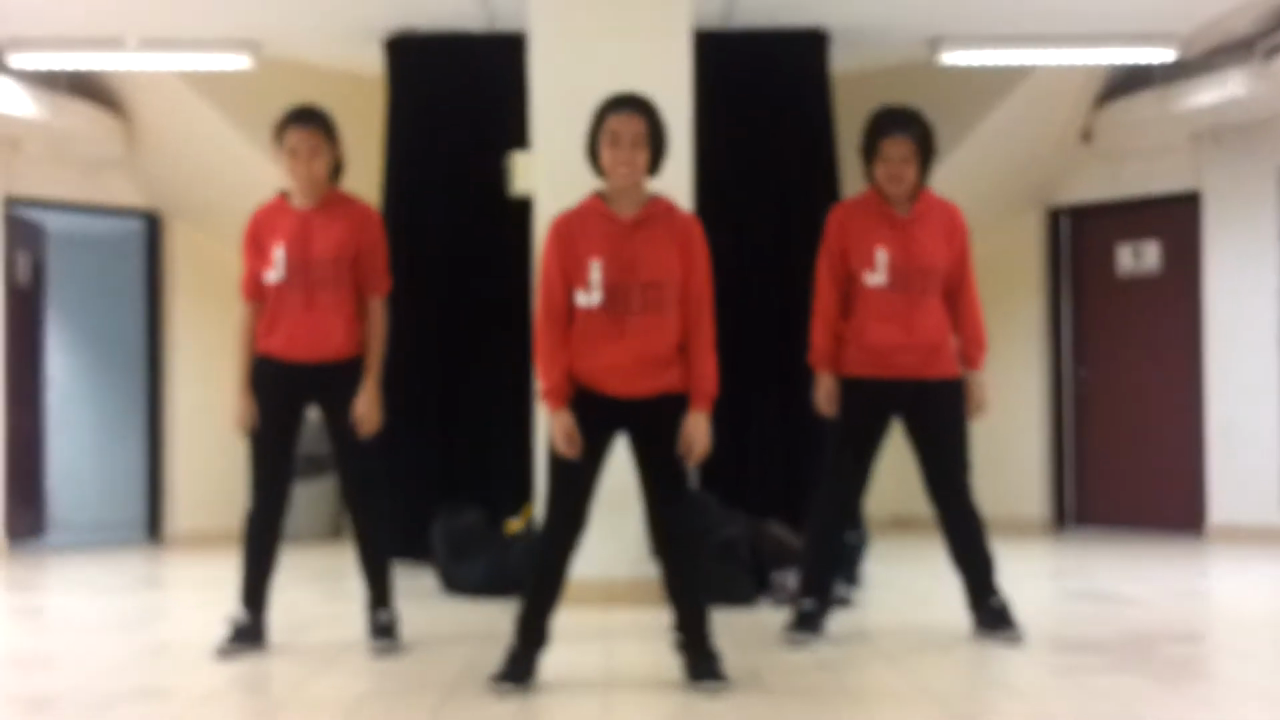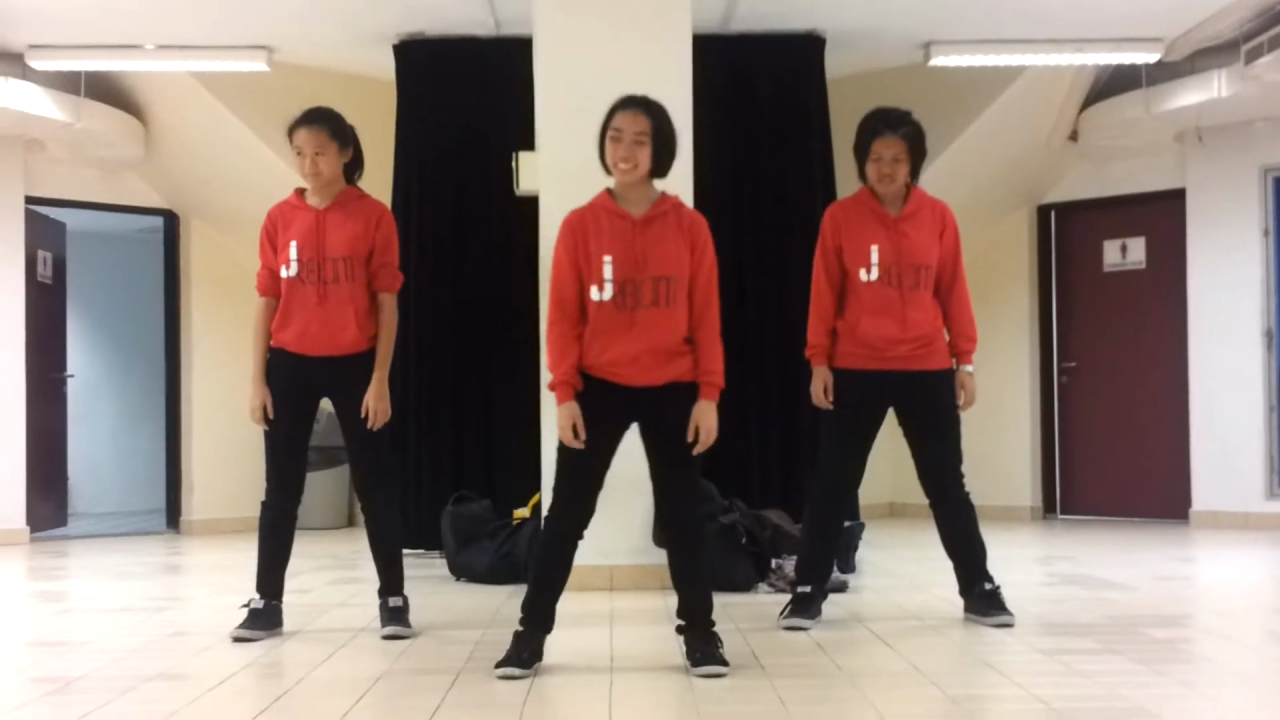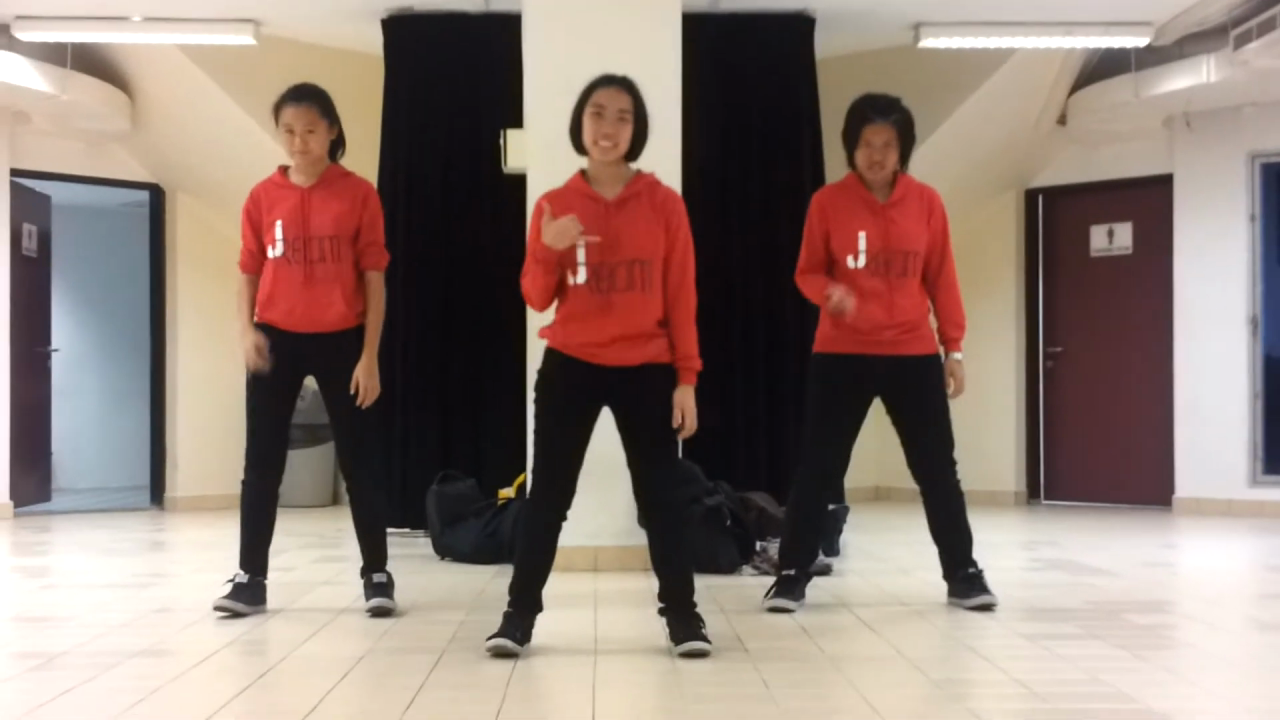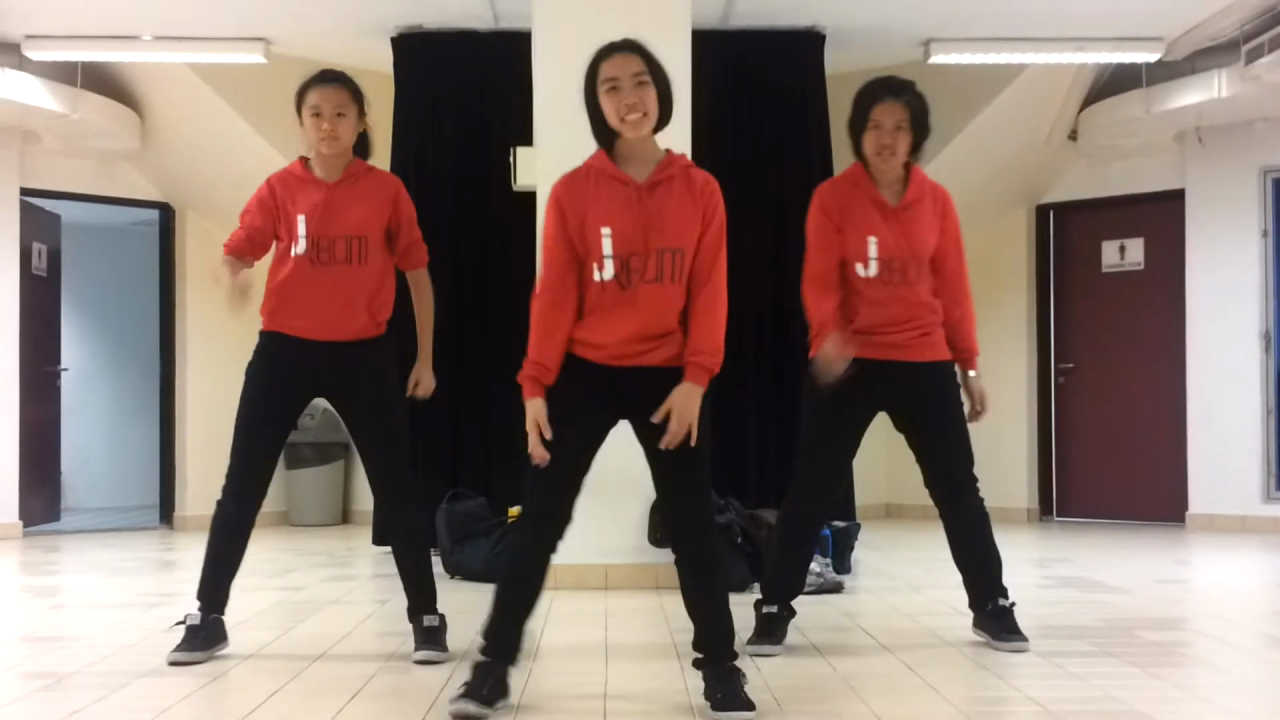
dt=1s
person 1, frame 1
left shoulder: (682, 228)
right shoulder: (569, 228)
left elbow: (699, 322)
right elbow: (552, 321)
left wrist: (701, 404)
right wrist: (556, 402)
left hip: (663, 401)
right hip: (587, 400)
left knee: (675, 528)
right knee: (560, 526)
left ankle: (696, 646)
right ankle: (525, 649)
person 1, frame 2
left shoulder: (689, 225)
right shoulder: (580, 225)
left elbow: (706, 316)
right elbow: (564, 315)
left wrist: (708, 393)
right wrist: (564, 392)
left hip: (673, 390)
right hip: (598, 388)
left knee: (681, 513)
right knee: (567, 511)
left ankle: (699, 632)
right ankle: (530, 633)
person 1, frame 3
left shoulder: (665, 205)
right shoulder: (554, 206)
left elbow: (681, 297)
right elbow: (538, 297)
left wrist: (687, 377)
right wrist: (548, 252)
left hip: (647, 371)
right hip: (570, 367)
left knee: (660, 495)
right knee: (549, 492)
left ankle: (682, 611)
right ankle: (520, 611)
person 1, frame 4
left shoulder: (699, 188)
right shoulder: (574, 191)
left elbow: (710, 291)
right elbow: (555, 293)
left wrist: (695, 378)
right wrist: (534, 387)
left hip: (669, 376)
right hip: (584, 375)
left knee: (692, 524)
right knee: (541, 519)
right ankle: (494, 663)
person 2, frame 1
left shoulder: (360, 218)
right shoulder: (264, 222)
left elbow: (376, 307)
right elbow: (252, 308)
left wrist: (372, 385)
right wrist: (244, 387)
left hip: (342, 370)
right hip: (277, 372)
left knee: (361, 492)
right knee: (266, 496)
left ankle: (382, 612)
right ankle: (251, 617)
person 2, frame 2
left shoulder: (373, 217)
right shoulder: (279, 219)
left elbow: (387, 303)
right elbow: (267, 302)
left wrist: (380, 379)
right wrist: (257, 379)
left hip: (353, 365)
right hip: (290, 365)
left knee: (371, 484)
right knee: (281, 487)
left ankle: (393, 599)
right ankle: (266, 603)
person 2, frame 3
left shoulder: (359, 195)
right shoulder: (262, 197)
left elbow: (374, 280)
right elbow: (247, 275)
left wrist: (370, 356)
right wrist: (247, 330)
left hip: (341, 343)
right hip: (276, 341)
left knee: (357, 461)
right knee: (262, 463)
left ankle: (377, 575)
right ankle: (251, 578)
person 2, frame 4
left shoulder: (386, 189)
right shoulder: (279, 186)
left elbow: (418, 273)
right elbow: (236, 256)
left wrist: (426, 355)
right wrist: (234, 278)
left hip: (364, 353)
right hip: (284, 348)
left knee: (396, 488)
right knee: (242, 488)
left ankle: (427, 618)
right ankle: (207, 618)
person 3, frame 1
left shoulder: (947, 219)
right shoulder: (845, 219)
left elbow: (961, 296)
right elbow: (829, 297)
left wrist: (973, 366)
right wrist: (822, 368)
left hip: (936, 379)
right hip: (861, 379)
left knee: (953, 496)
right knee: (836, 493)
left ankle: (987, 605)
right ankle: (811, 605)
person 3, frame 2
left shoulder: (938, 216)
right shoulder: (840, 217)
left elbow: (952, 290)
right elbow: (825, 293)
left wrist: (964, 359)
right wrist: (818, 360)
left hip: (927, 370)
right hip: (855, 370)
left knee: (946, 484)
right knee: (833, 483)
left ankle: (979, 589)
right ankle: (808, 591)
person 3, frame 3
left shoulder: (926, 202)
right shoulder: (828, 202)
left elbow: (941, 277)
right elbow: (807, 271)
left wrist: (953, 346)
right wrist: (831, 293)
left hip: (915, 355)
right hip: (841, 355)
left knee: (937, 466)
right knee: (817, 466)
left ankle: (962, 572)
right ankle: (791, 573)
person 3, frame 4
left shoulder: (937, 201)
right shoulder: (833, 197)
left elbow: (953, 288)
right elbow: (820, 280)
left wrist: (970, 365)
right wrist: (828, 335)
left hip: (926, 364)
right hip: (846, 363)
left knee: (957, 488)
right knee: (812, 487)
left ankle: (992, 606)
right ankle: (773, 609)
